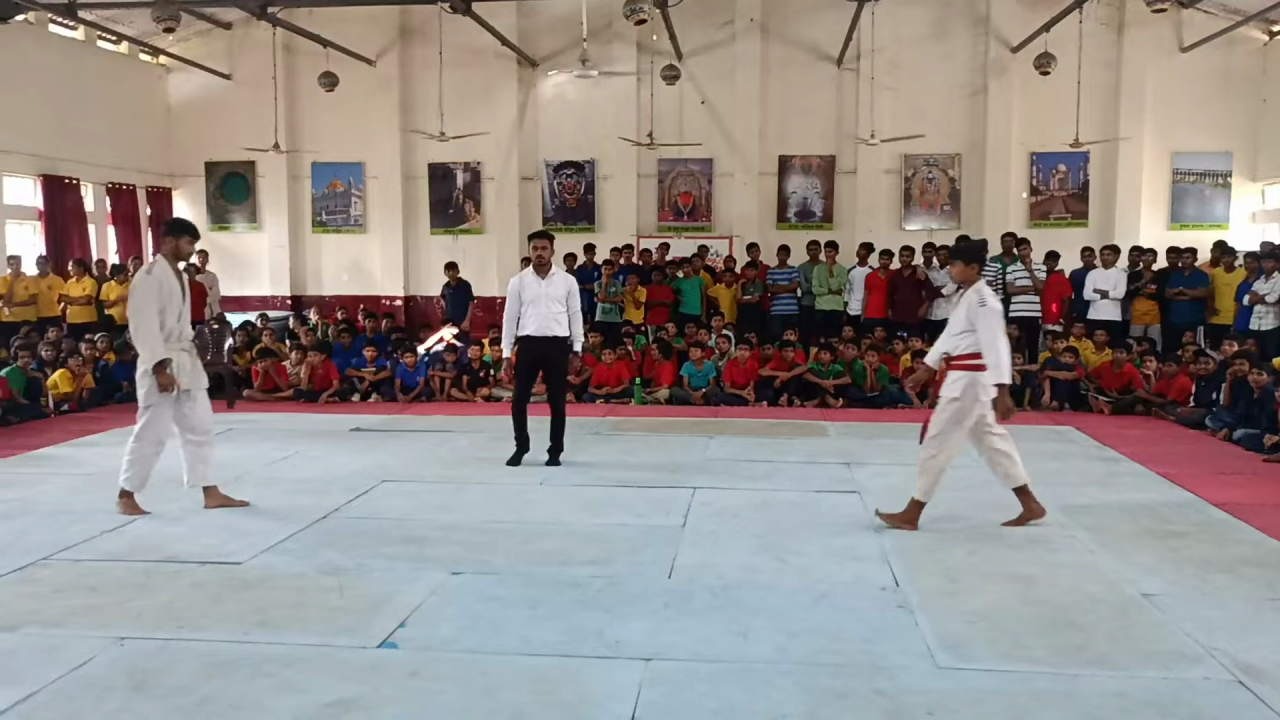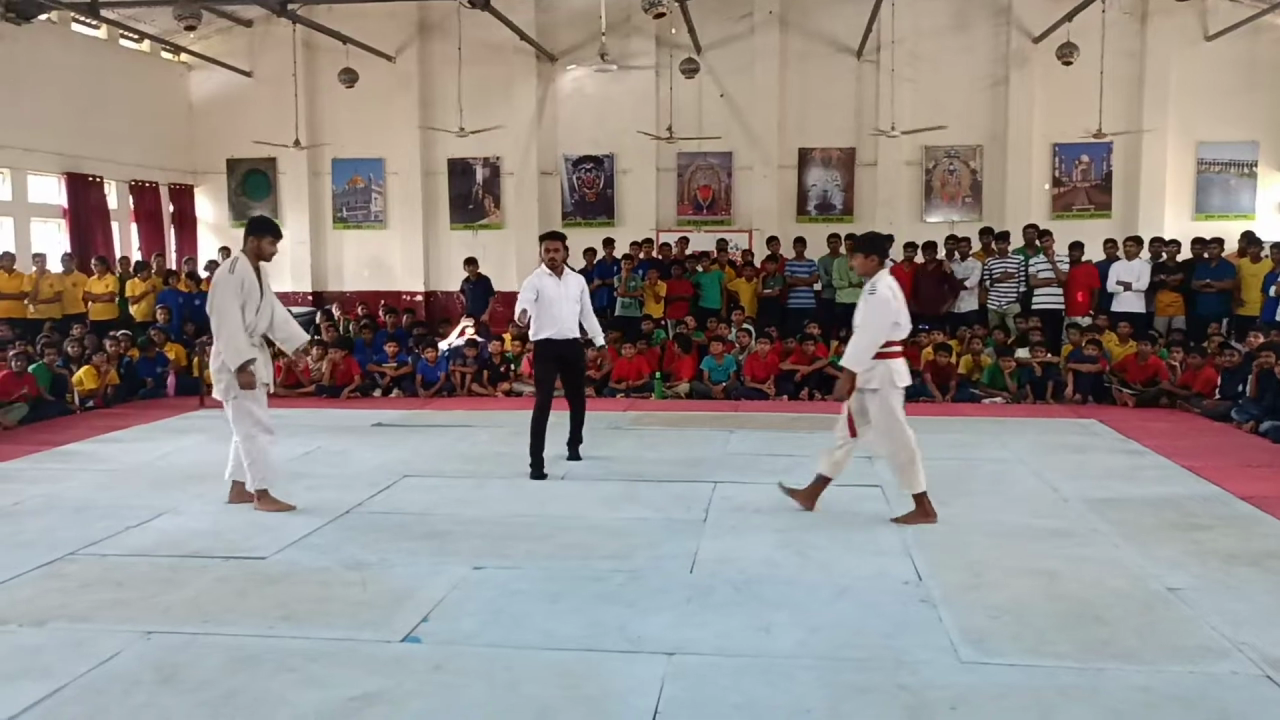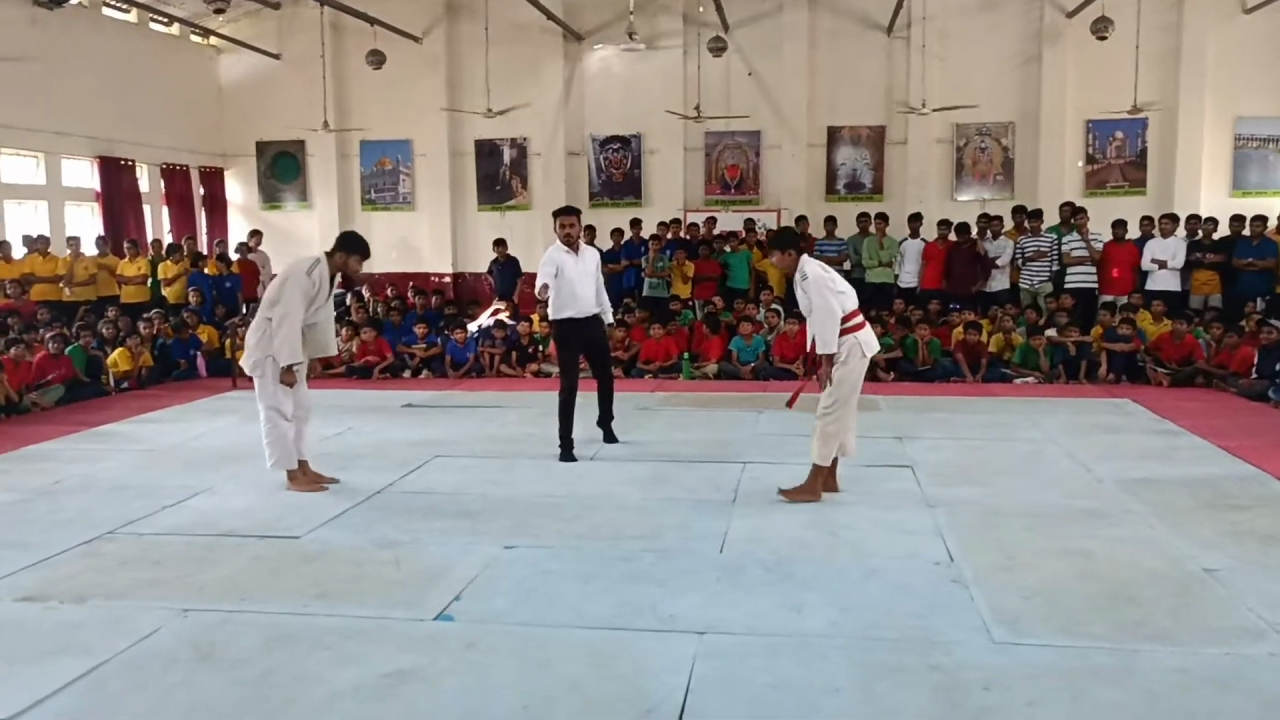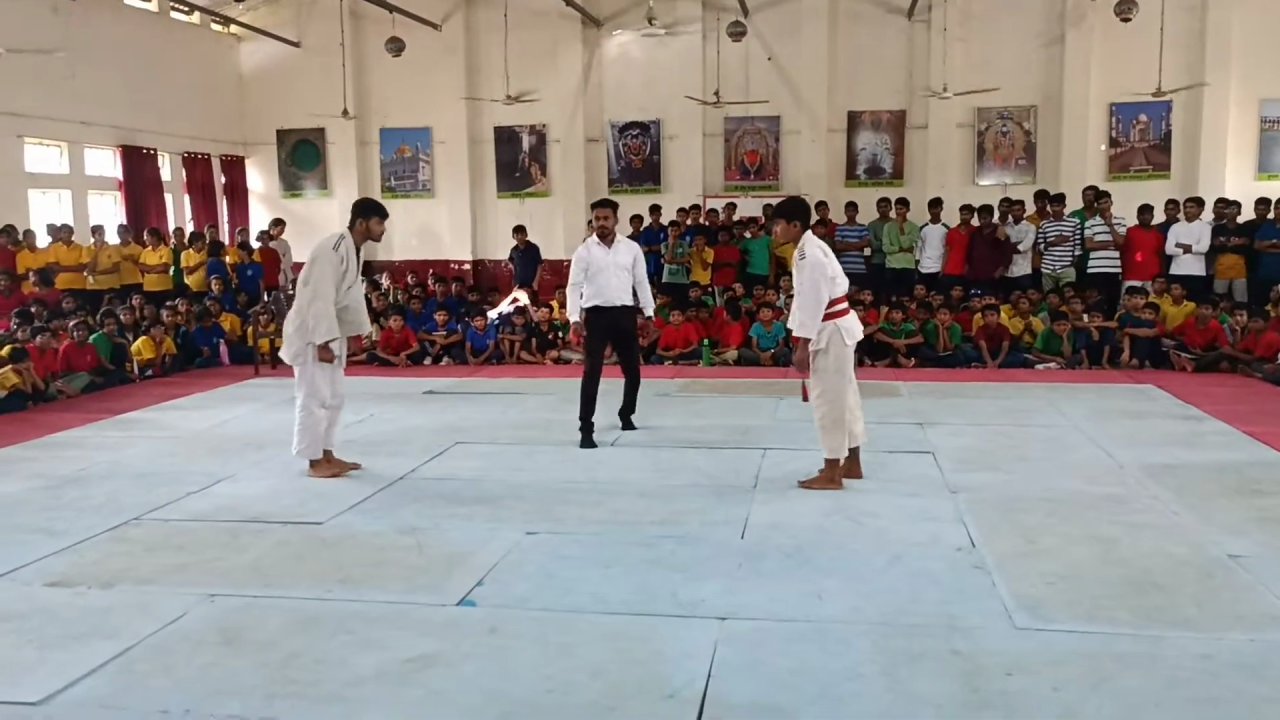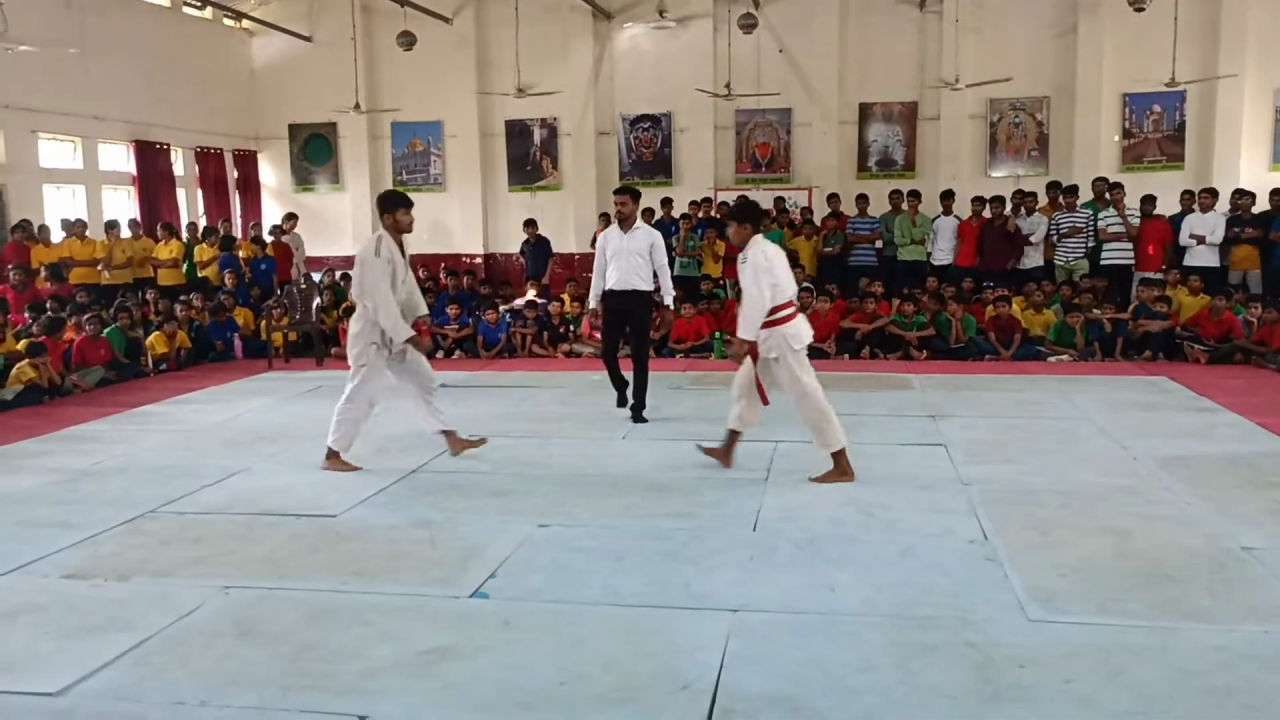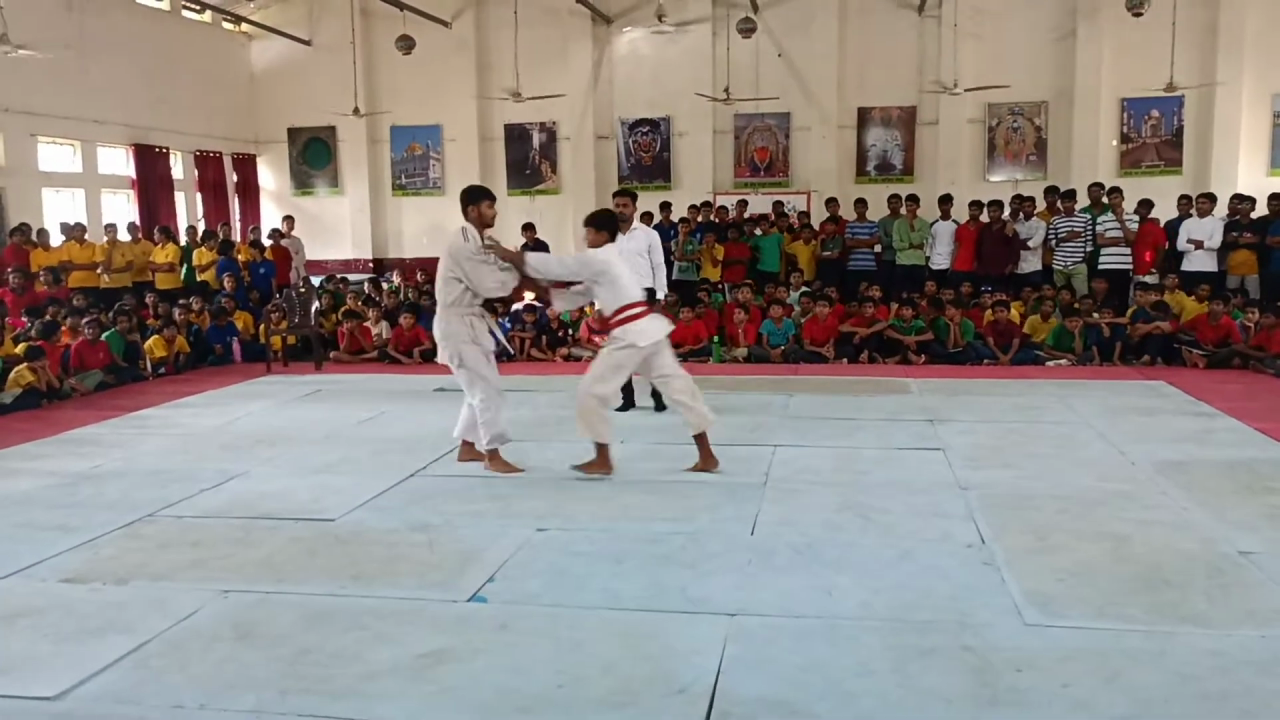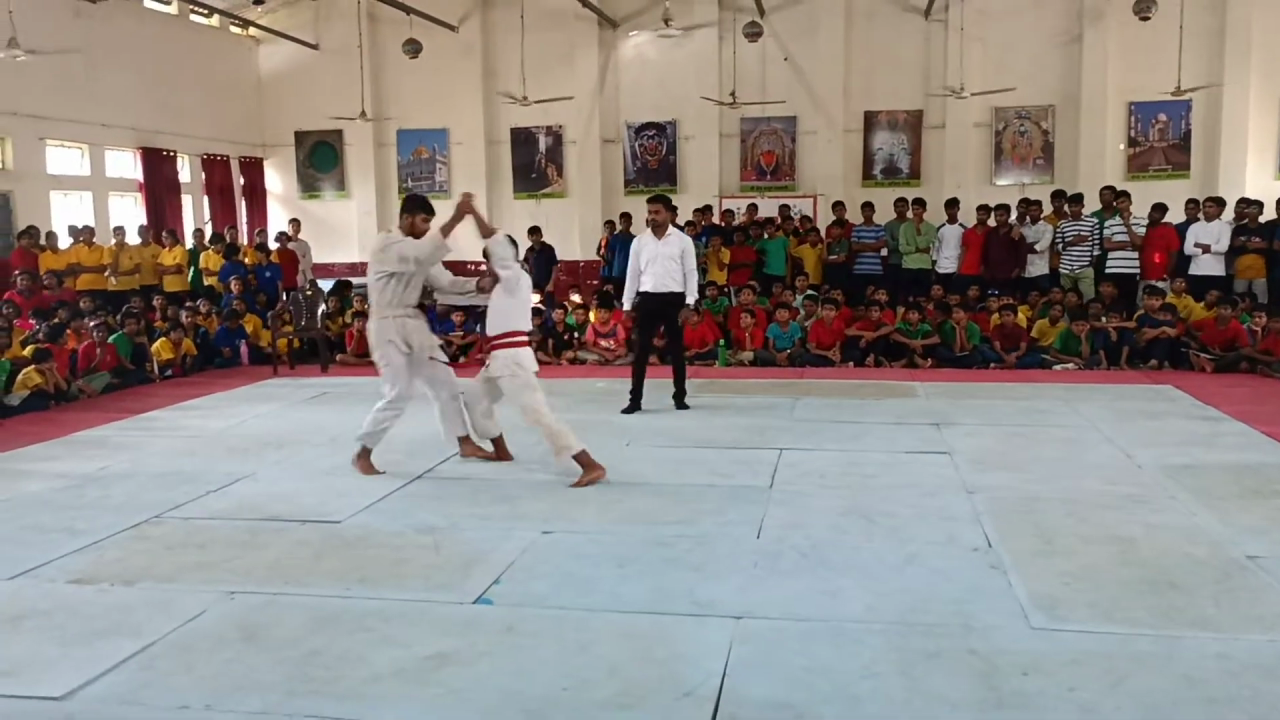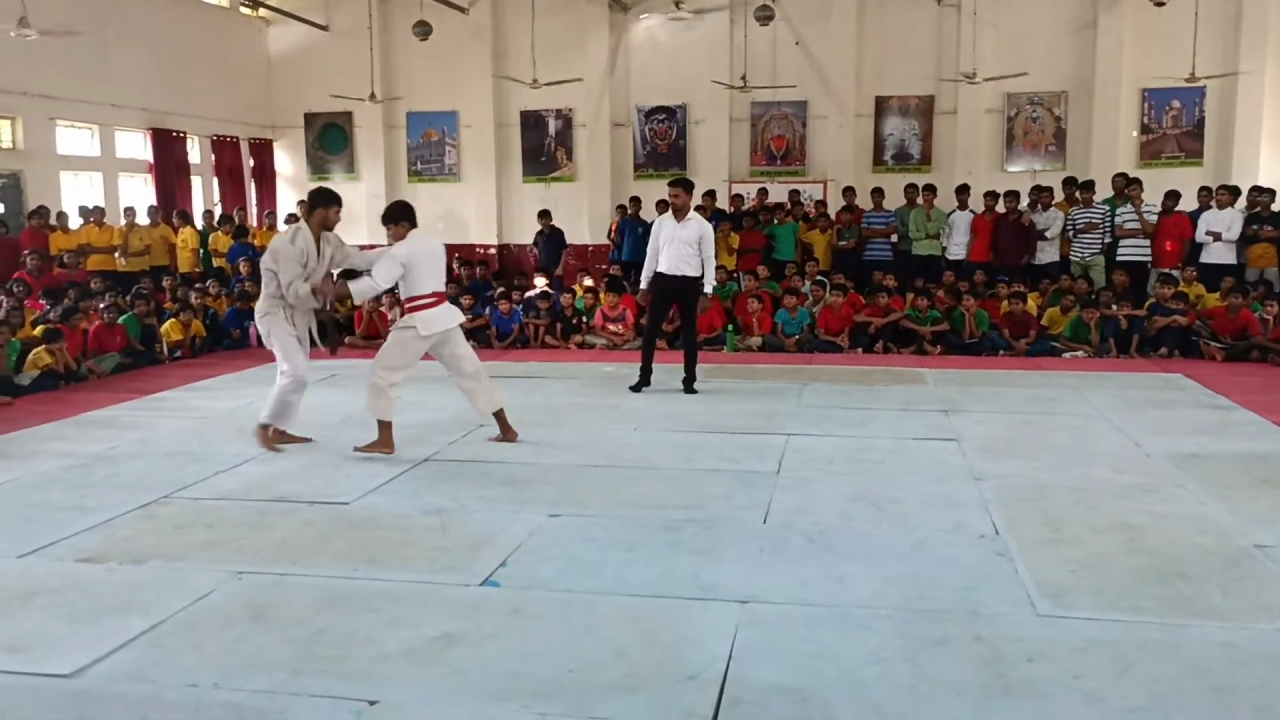
dt=0.5s
person 1, frame 1
left shoulder: (179, 275)
right shoulder: (149, 276)
right elbow: (144, 327)
right wrist: (160, 368)
left hip: (185, 361)
right hip: (161, 365)
left knee: (200, 428)
right knee: (151, 434)
left ankle: (211, 494)
right ankle: (126, 495)
person 1, frame 2
left shoulder: (257, 272)
right shoulder: (230, 274)
left elbow: (273, 311)
right elbow: (226, 325)
left wrist: (296, 346)
right wrist: (242, 367)
left hip: (253, 353)
right hip: (233, 359)
left knee: (250, 425)
right knee: (255, 426)
left ankle: (238, 488)
right ankle: (261, 495)
person 1, frame 3
left shoulder: (328, 275)
right shoulder: (304, 274)
left elbow: (321, 318)
right elbow: (287, 321)
left wrist: (315, 355)
right wrist: (288, 366)
left hip: (291, 341)
right hip: (270, 341)
left knee: (300, 408)
right knee: (278, 410)
left ankle: (303, 468)
right ankle: (292, 475)
person 1, frame 4
left shoulder: (354, 250)
right shoulder: (332, 249)
left elbow: (353, 295)
right elbow: (319, 299)
left wrist: (354, 333)
right wrist: (325, 343)
left hip: (331, 329)
right hip: (310, 330)
left knee: (333, 397)
right knee: (314, 397)
left ankle: (327, 455)
right ankle: (315, 462)
person 1, frame 5
left shoulder: (398, 245)
right shoulder: (375, 253)
right elbow: (379, 303)
left wrist: (419, 316)
right wrist: (410, 338)
left hip: (395, 328)
right hip: (374, 331)
left knee: (424, 382)
right knee: (361, 394)
left ankle: (452, 440)
right ankle: (333, 455)
person 1, frame 6
left shoulder: (478, 241)
right shoulder: (462, 245)
left elbow: (499, 275)
right elbow: (490, 285)
right wrist: (516, 271)
left hip: (471, 321)
right hip: (455, 324)
left knee: (480, 389)
right knee: (488, 388)
left ankle: (467, 447)
right ankle: (493, 454)
person 1, frame 7
left shoulder: (424, 249)
right shoulder: (387, 246)
left elbow: (445, 282)
right elbow: (422, 253)
left wrist: (479, 284)
right wrist: (455, 219)
left hip: (413, 325)
right hip: (388, 327)
left knee: (446, 384)
right knee: (397, 396)
left ankle: (465, 443)
right ankle: (363, 452)
person 1, frame 8
left shoulder: (325, 240)
right shoulder: (290, 242)
left elbow: (355, 259)
right elbow: (292, 292)
right wrist: (316, 291)
left hip: (298, 311)
right hip: (275, 313)
left knee: (291, 373)
right knee: (298, 374)
left ankle: (277, 429)
right ankle: (267, 426)
person 2, frame 1
left shoulder: (982, 300)
right shoulder: (967, 296)
left elbow: (996, 346)
right elbow: (949, 337)
left wrist: (1003, 392)
right wrist: (926, 369)
left hip: (969, 381)
right hip: (965, 377)
left knee: (938, 443)
right knee: (992, 441)
left ankle: (911, 514)
right ankle: (1030, 505)
person 2, frame 2
left shoulder: (879, 290)
right shoulder: (880, 286)
left elbow: (870, 338)
left wrist: (847, 376)
right wrist: (848, 373)
left hip: (881, 372)
right hip: (870, 371)
left knee: (894, 436)
right knee: (847, 432)
left ankle: (923, 507)
right ankle: (811, 494)
person 2, frame 3
left shoulder: (810, 273)
right shoulder: (805, 272)
left elbow: (828, 317)
right elbow: (817, 318)
left wrist: (826, 362)
right wrist: (820, 357)
left hip: (851, 343)
right hip: (845, 342)
left knee: (831, 411)
right knee: (837, 411)
left ankle: (814, 483)
right ankle: (829, 478)
person 2, frame 4
left shoulder: (810, 252)
right shoulder: (808, 248)
left elbow: (813, 302)
right elbow: (804, 297)
left wrist: (802, 345)
right wrist: (798, 338)
left hip: (832, 330)
right hip: (834, 327)
left knee: (828, 398)
right knee: (842, 395)
left ankle: (831, 473)
right ankle: (851, 464)
person 2, frame 5
left shoulder: (752, 256)
right shoulder: (768, 249)
left elbow: (757, 302)
left wrist: (741, 341)
left hip: (779, 333)
right hip: (782, 328)
left knee: (806, 396)
right knee: (744, 384)
left ankle: (842, 466)
right ankle: (727, 450)
person 2, frame 6
left shoulder: (597, 259)
right shoulder: (615, 258)
left elbow: (554, 266)
right elbow: (587, 290)
left wrist: (512, 256)
right wrist: (553, 300)
left hip: (630, 333)
right hip: (648, 326)
left knee: (591, 392)
right knee: (677, 387)
left ankle: (602, 460)
right ankle: (706, 455)
person 2, frame 7
left shoulder: (516, 278)
right shoulder: (509, 285)
left elbow: (501, 252)
left wrist: (475, 214)
left hip: (512, 358)
right hip: (504, 358)
left knee: (537, 414)
right knee: (478, 401)
left ankle: (592, 466)
right ankle: (501, 451)
person 2, frame 8
left shoulder: (402, 250)
right shoulder: (435, 246)
left elbow: (376, 282)
left wrist: (336, 290)
left hip: (418, 322)
right hip: (443, 317)
left knee: (382, 373)
right knee: (469, 371)
left ankle: (385, 440)
right ankle: (506, 427)
person 3, frame 1
left shoulder: (567, 281)
right shoulder: (519, 281)
left elbow: (575, 315)
right elbow: (510, 317)
left wrist: (577, 348)
right wrist: (507, 351)
left hip: (556, 344)
right hip: (528, 344)
left knee: (557, 402)
right knee: (519, 399)
left ankle: (555, 452)
right ankle: (521, 446)
person 3, frame 2
left shoulder: (578, 280)
right shoulder: (534, 280)
left elbow: (587, 313)
right elbow: (524, 303)
left wrist: (599, 343)
right wrist: (522, 314)
left hip: (572, 345)
right hip: (545, 346)
left knee: (577, 400)
right knee: (543, 403)
left ankle: (574, 445)
right ankle: (536, 462)
person 3, frame 3
left shoulder: (593, 255)
right shoulder: (552, 256)
right elbow: (544, 280)
left wrist: (608, 320)
right wrist: (543, 290)
left hip: (592, 323)
right hip: (566, 326)
left knee: (606, 376)
right knee: (569, 386)
left ankle: (605, 423)
right ankle: (566, 445)
person 3, frame 4
left shoulder: (632, 248)
right shoulder: (584, 250)
left elbow: (641, 282)
right elbow: (574, 286)
left wrist: (649, 313)
right wrist: (575, 318)
left hip: (625, 313)
right hip: (596, 315)
left knee: (632, 369)
right knee: (591, 371)
left ankle: (626, 414)
right ankle: (586, 429)
person 3, frame 5
left shoulder: (651, 235)
right shoulder: (606, 236)
left elbow: (662, 269)
right elbow: (599, 271)
left wrist: (667, 303)
right wrist: (593, 302)
left hip: (639, 298)
right hip: (612, 298)
left knee: (640, 355)
right knee: (608, 352)
left ankle: (638, 408)
right ankle: (621, 389)
person 3, frame 6
left shoulder: (649, 234)
left elbow: (659, 267)
left wrist: (659, 299)
left hip: (643, 295)
left ankle: (657, 394)
right ankle: (627, 397)
person 3, frame 7
left shoulder: (683, 240)
right shoulder: (639, 241)
left elbow: (691, 273)
right elbow: (633, 274)
left wrist: (689, 304)
right wrist: (627, 305)
left hip: (673, 299)
right hip: (647, 299)
left knee: (676, 349)
right knee: (641, 349)
left ankle: (679, 396)
right ankle: (635, 400)
person 3, frame 8
left shoulder: (702, 226)
right shoulder: (660, 223)
left elbow: (709, 260)
right elbow: (652, 254)
left wrist: (707, 291)
right wrist: (644, 284)
left hip: (689, 283)
right hip: (663, 280)
left knee: (689, 333)
right knee: (651, 328)
left ankle: (689, 380)
right ankle: (644, 376)
